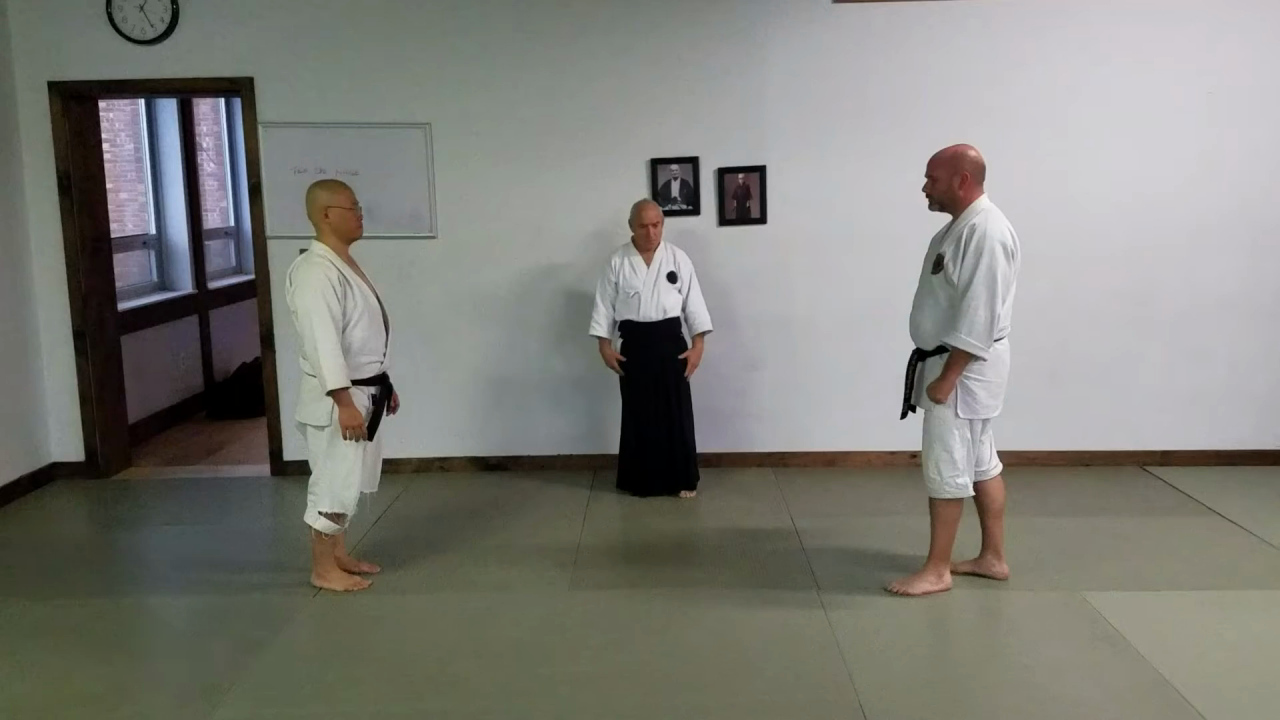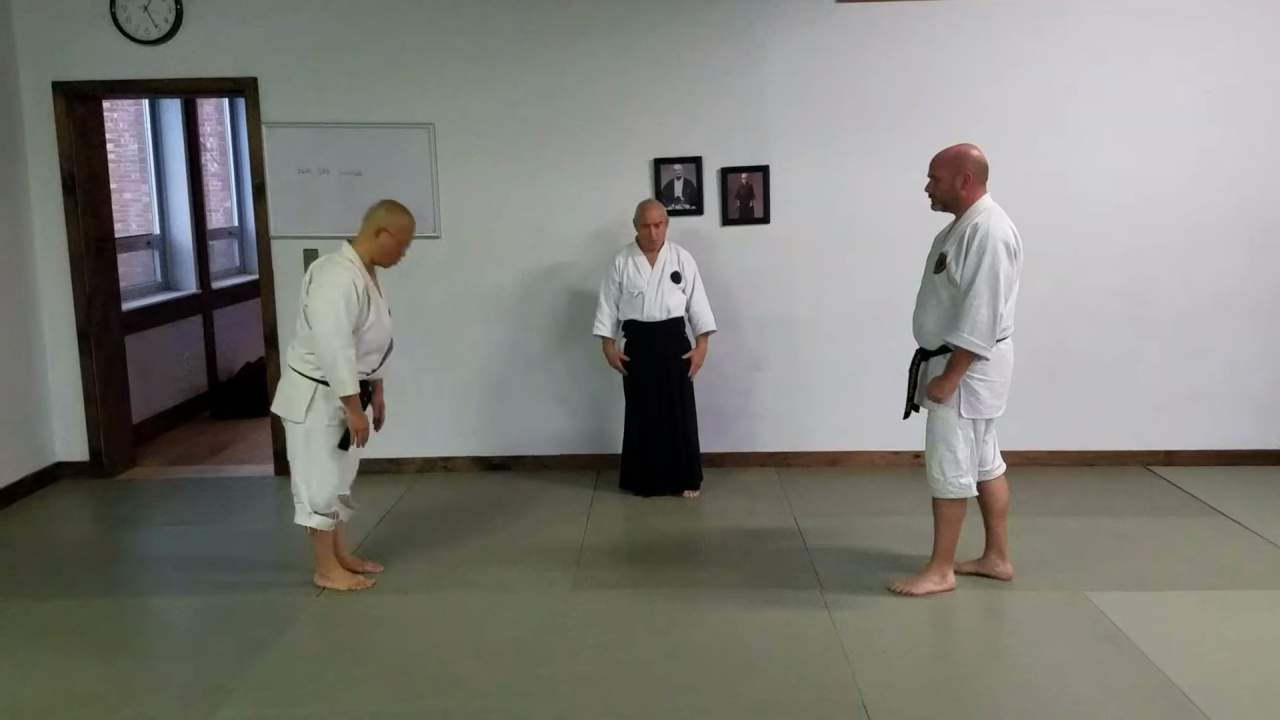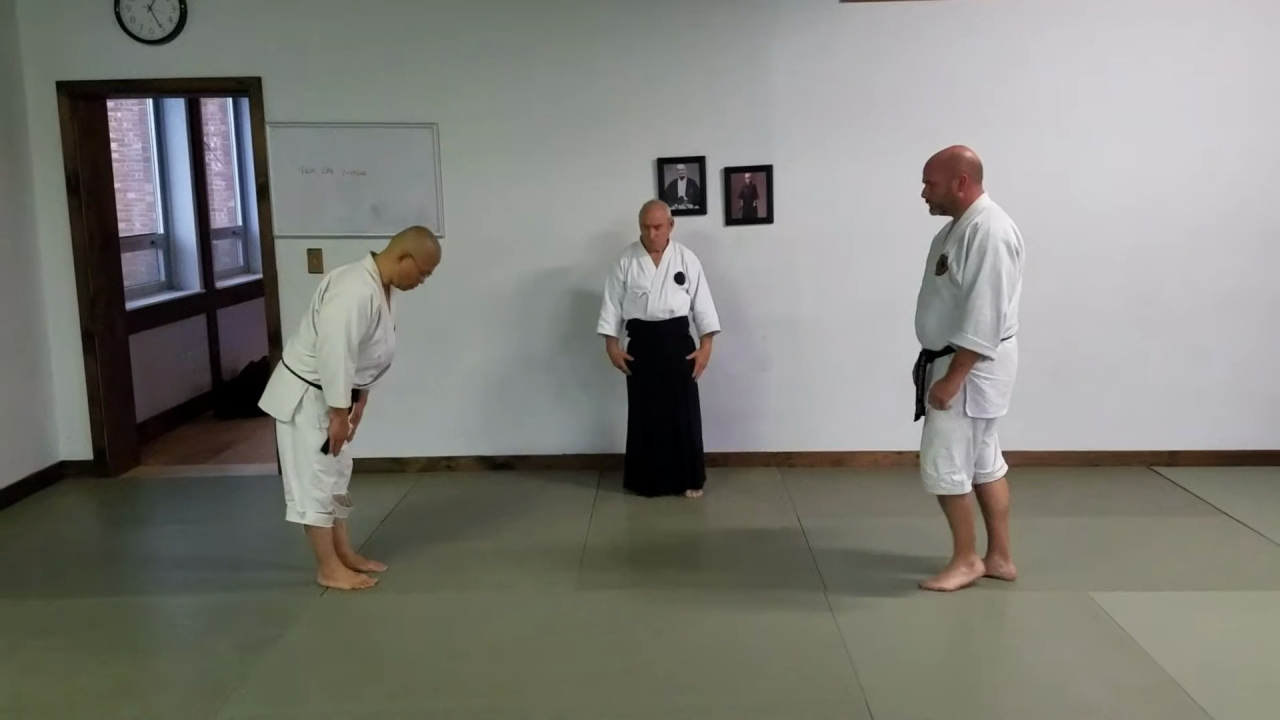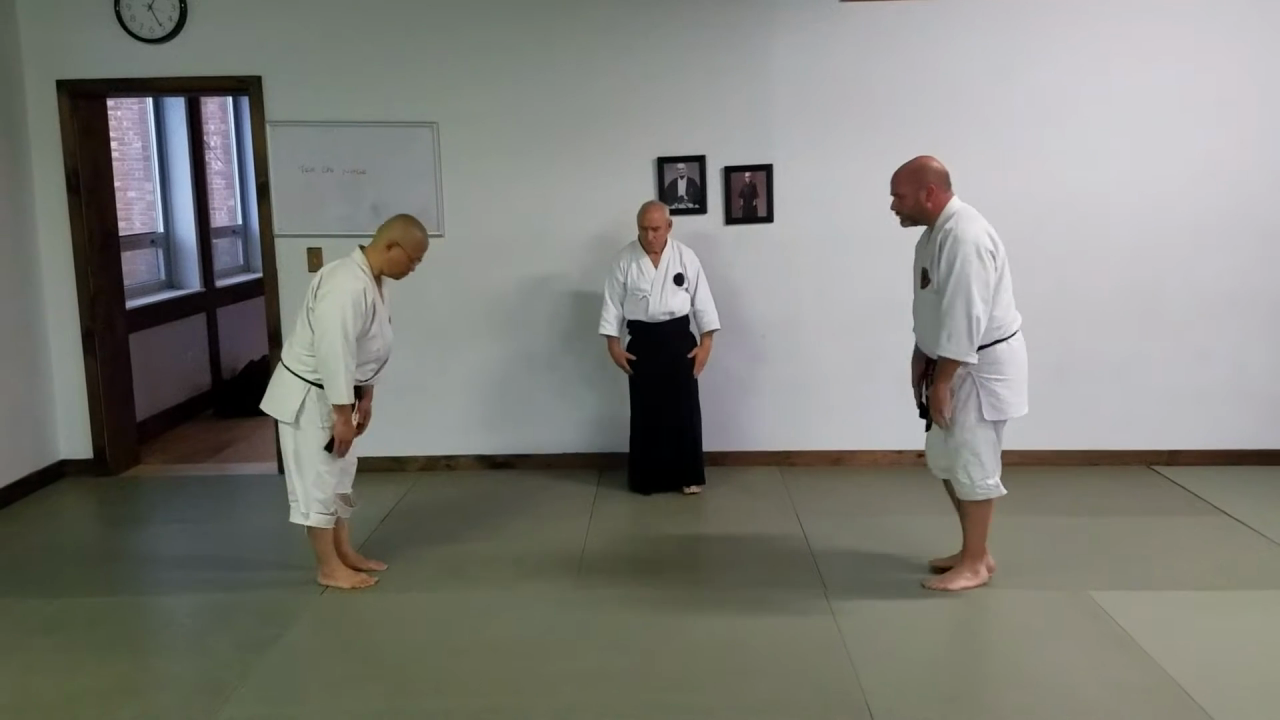
dt=0.3s
person 1, frame 1
left shoulder: (985, 231)
right shoulder: (963, 226)
left elbow: (979, 317)
left wrist: (948, 377)
left hip: (963, 368)
right hip: (951, 362)
left knee: (946, 465)
right knee: (980, 461)
left ankle: (937, 569)
right ankle: (993, 557)
person 1, frame 2
left shoulder: (988, 231)
right shoulder: (966, 225)
left elbow: (981, 317)
left wrist: (949, 377)
right wrist: (944, 371)
left hip: (967, 368)
right hip: (955, 364)
left knee: (949, 466)
right knee: (982, 461)
left ankle: (940, 570)
right ankle: (997, 557)
person 1, frame 3
left shoulder: (988, 230)
right shoulder: (962, 226)
left elbow: (984, 317)
left wrist: (953, 377)
right wrist: (937, 366)
left hip: (971, 367)
right hip: (953, 362)
left knee: (942, 463)
right knee: (983, 462)
left ankle: (966, 560)
right ankle: (999, 558)
person 1, frame 4
left shoulder: (963, 235)
right shoulder: (937, 232)
left elbow: (964, 318)
left wrist: (941, 383)
right wrist: (921, 361)
left hip: (984, 367)
right hip: (959, 365)
left knee: (972, 466)
right knee: (946, 460)
left ankle: (974, 565)
right ankle: (973, 551)
person 2, frame 1
left shoulder: (344, 263)
right shoulder: (314, 272)
right elbow: (323, 343)
left wrist: (384, 384)
right wrist: (345, 403)
left hip: (364, 390)
right hip: (338, 397)
left knee: (349, 480)
right knee: (334, 481)
left ankle: (338, 556)
right ankle: (323, 570)
person 2, frame 2
left shoulder: (366, 273)
right shoulder: (336, 277)
left elbow: (372, 343)
right elbow: (334, 348)
left wrist: (375, 393)
right wrist: (352, 407)
left hip: (340, 393)
right hip: (315, 396)
left knee: (339, 476)
right knee: (318, 479)
left ankle: (341, 555)
right ankle: (326, 569)
person 2, frame 3
left shoulder: (380, 287)
right shoulder: (354, 290)
left elbow: (368, 355)
right elbow: (335, 357)
left wrist: (357, 403)
right wrist: (338, 415)
left hip: (329, 394)
right hip: (305, 395)
left knee: (335, 475)
right knee: (313, 480)
left ankle: (345, 555)
right ankle: (329, 568)
person 2, frame 4
left shoulder: (371, 279)
right shoulder: (346, 285)
left elbow: (369, 348)
right elbow: (335, 354)
left wrist: (363, 399)
right wrist: (343, 414)
left hip: (332, 395)
right hip: (308, 396)
left knee: (338, 476)
right knee: (316, 480)
left ankle: (346, 553)
right ankle: (329, 567)
person 3, frame 1
left shoulder: (677, 258)
right shoulder: (618, 261)
left elbow: (693, 301)
right elbow: (605, 304)
left wrist: (698, 344)
right wrist: (605, 346)
left hip: (670, 342)
right hip: (634, 345)
left knee: (677, 412)
right knee: (638, 414)
left ankle: (682, 479)
right ankle: (639, 480)
person 3, frame 2
left shoulder: (681, 258)
right shoulder: (622, 261)
left elbow: (697, 302)
right elbow: (609, 304)
left wrist: (701, 344)
right wrist: (609, 345)
left hip: (673, 342)
right hip: (638, 344)
left knee: (680, 413)
right knee: (641, 414)
left ankle: (685, 479)
right ankle: (642, 480)
person 3, frame 3
left shoulder: (686, 258)
right shoulder: (626, 260)
left elbow: (701, 302)
right elbow: (613, 303)
left wrist: (706, 345)
right wrist: (612, 345)
left hip: (678, 341)
right hip: (641, 344)
left knee: (683, 412)
right knee: (644, 414)
left ankle: (688, 479)
right ankle: (646, 480)
person 3, frame 4
left shoulder: (685, 256)
right shoulder: (625, 259)
left elbow: (701, 300)
right elbow: (613, 303)
left wrist: (706, 342)
right wrist: (614, 344)
left hip: (678, 339)
right hip: (642, 342)
left knee: (684, 408)
right knee: (646, 412)
left ankle: (689, 475)
right ankle: (648, 477)
